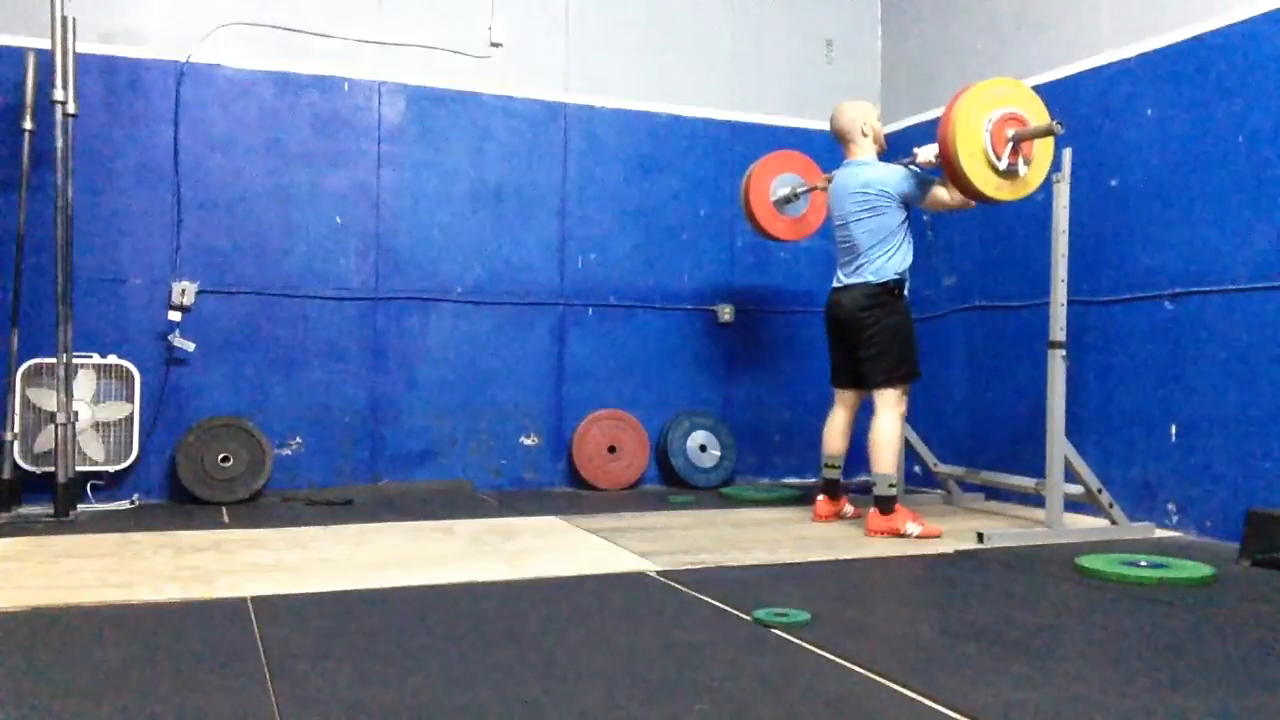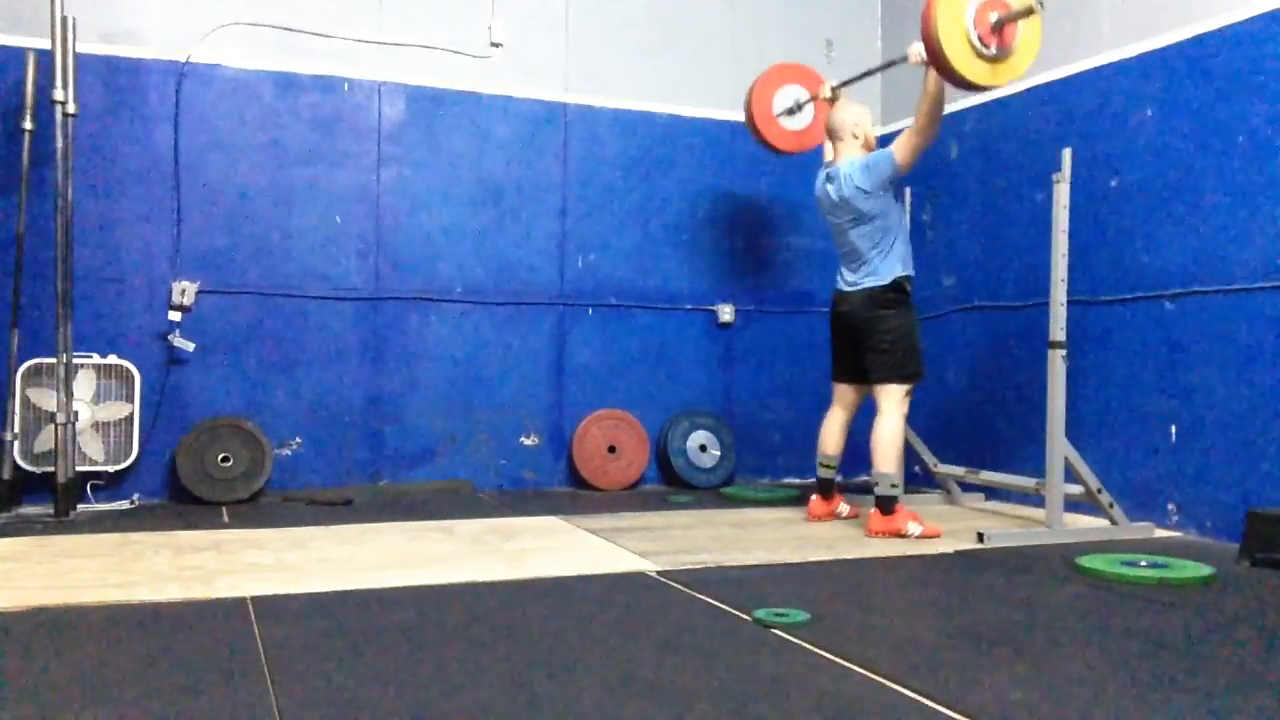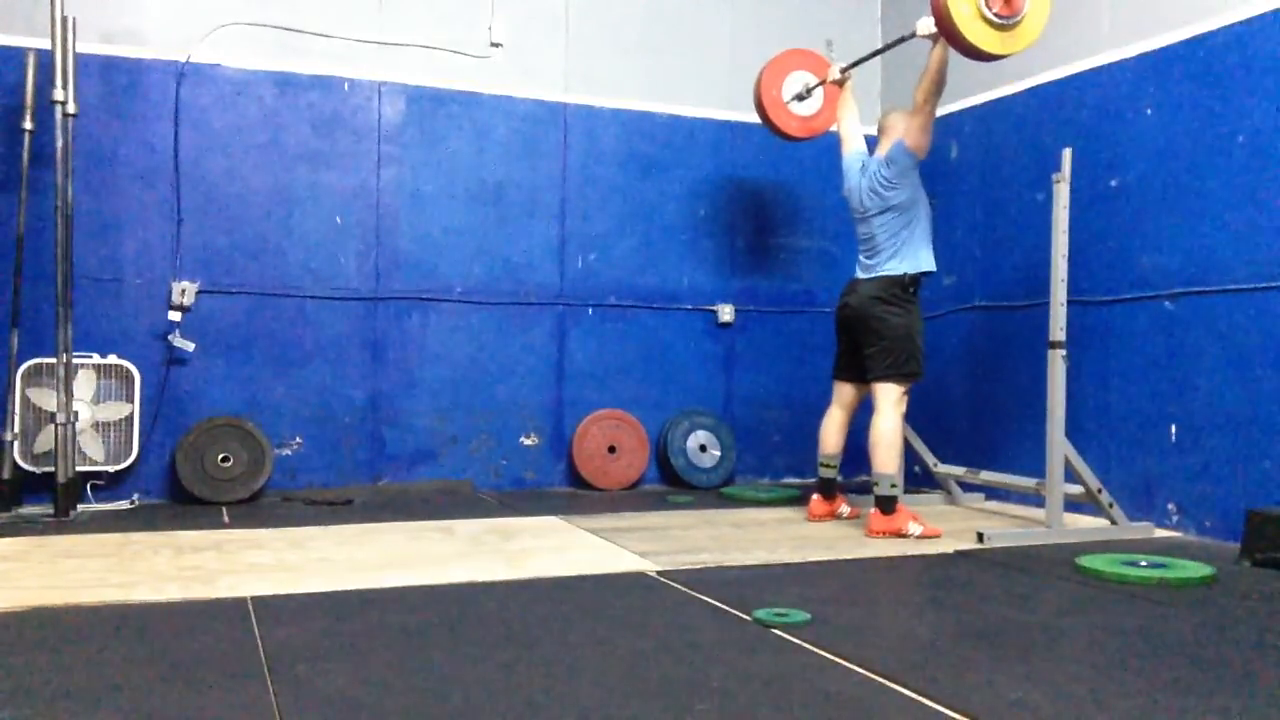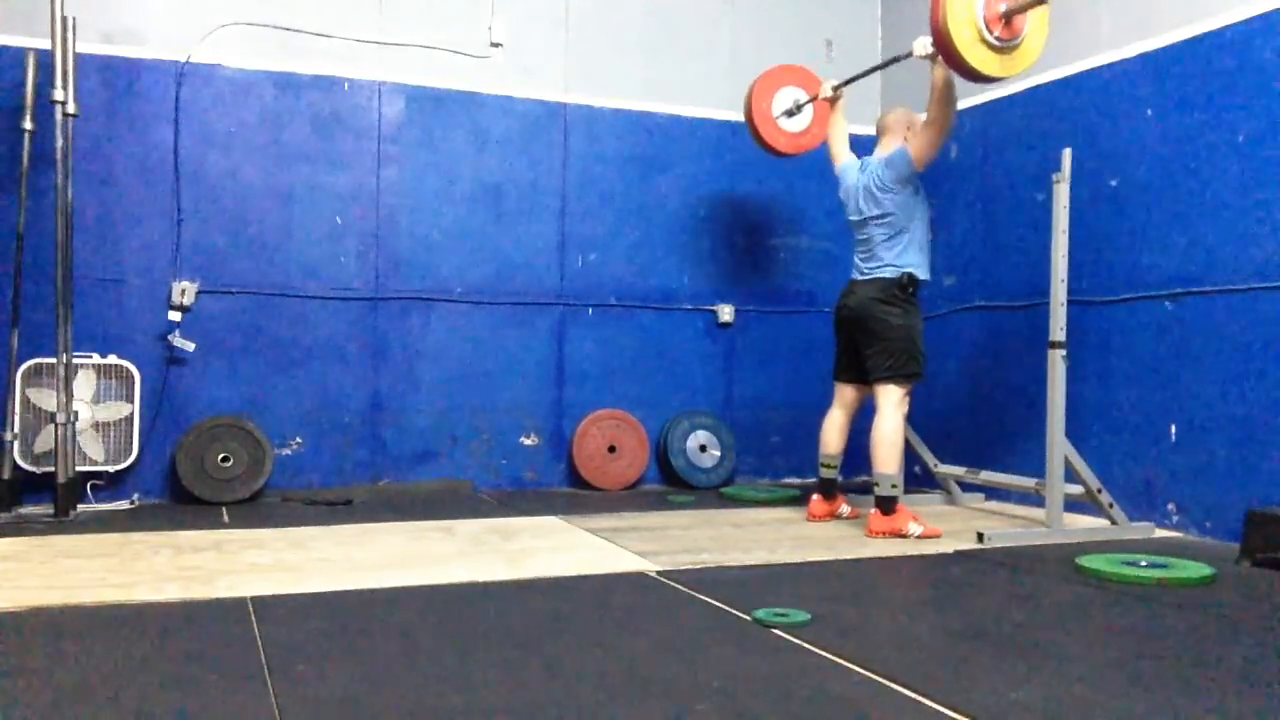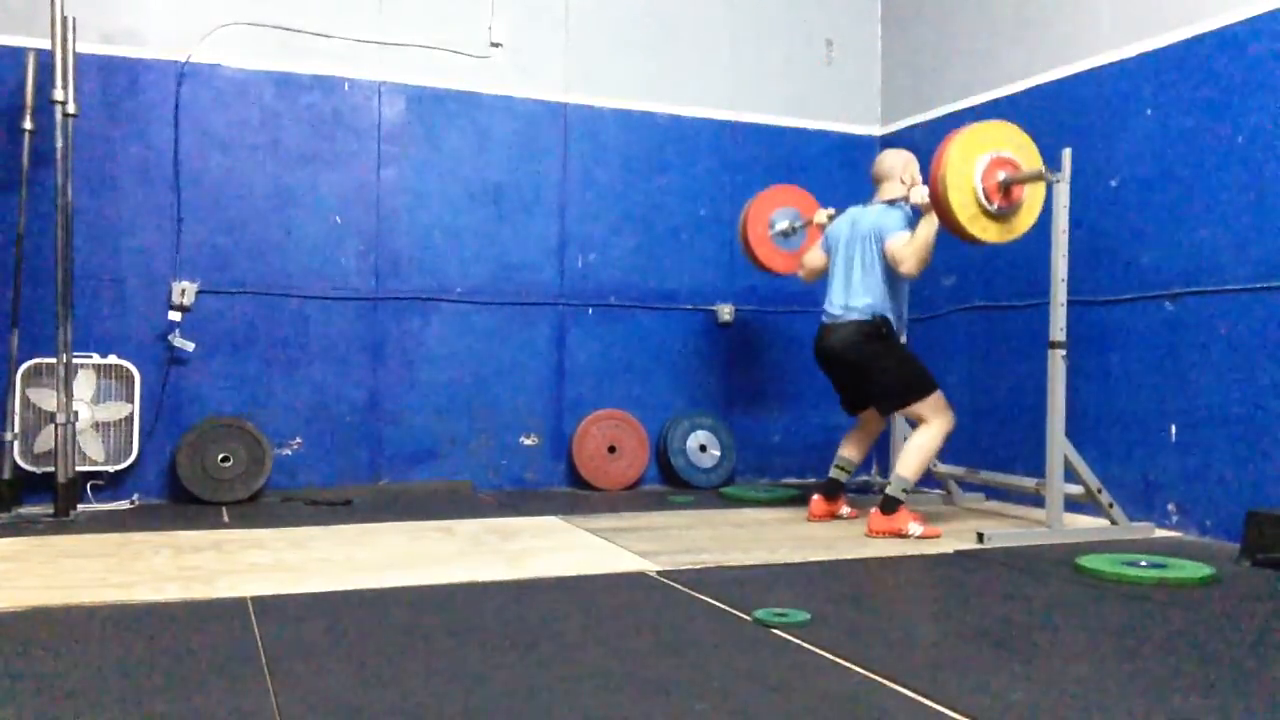
dt=1s
person 1, frame 1
left shoulder: (838, 184)
right shoulder: (892, 176)
right elbow: (960, 200)
right wrist: (944, 161)
left hip: (842, 301)
right hip: (877, 301)
left knee: (845, 405)
right knee: (891, 406)
left ankle: (829, 497)
right ankle: (886, 511)
person 1, frame 2
left shoulder: (826, 179)
right shoulder: (870, 173)
left elbow: (832, 139)
right elbow: (924, 127)
left wrist: (829, 103)
right wrist: (934, 67)
left hip: (847, 302)
right hip: (883, 301)
left knee: (843, 403)
right knee: (893, 403)
left ankle: (823, 497)
right ankle: (887, 512)
person 1, frame 3
left shoulder: (856, 168)
right shoulder: (898, 165)
left elbow: (849, 125)
right elbow: (925, 103)
left wrist: (843, 85)
right wrist: (940, 42)
left hip: (858, 295)
right hip: (889, 297)
left knee: (844, 399)
right knee: (890, 401)
left ankle: (825, 496)
right ankle: (887, 512)
person 1, frame 4
left shoulder: (853, 174)
right shoulder: (895, 168)
left elbow: (837, 143)
right elbow: (941, 123)
left wrist: (834, 103)
right wrist: (940, 61)
left hip: (855, 296)
right hip: (888, 298)
left knee: (845, 401)
right knee: (892, 403)
left ankle: (825, 497)
right ankle: (887, 513)
person 1, frame 5
left shoulder: (845, 220)
right shoulder: (893, 217)
left elbow: (807, 270)
right elbow: (909, 264)
left wrist: (821, 229)
right wrist: (932, 212)
left hip: (831, 338)
right hip: (867, 335)
left knee: (870, 421)
right knee: (938, 419)
left ankle: (827, 497)
right ankle: (889, 511)
